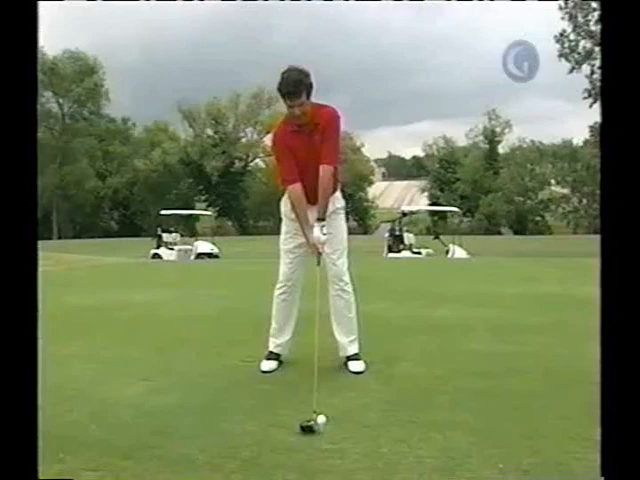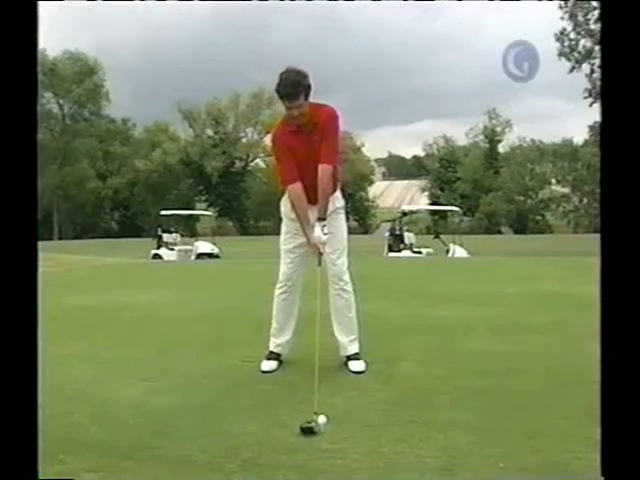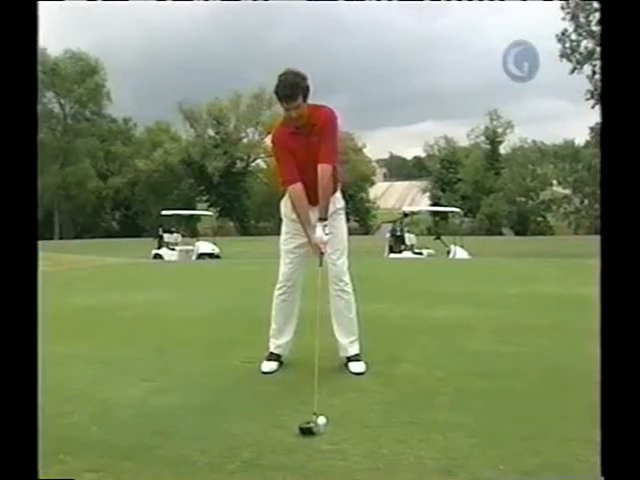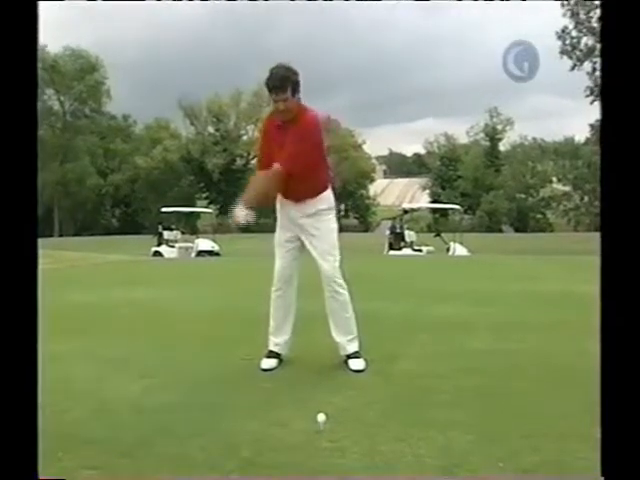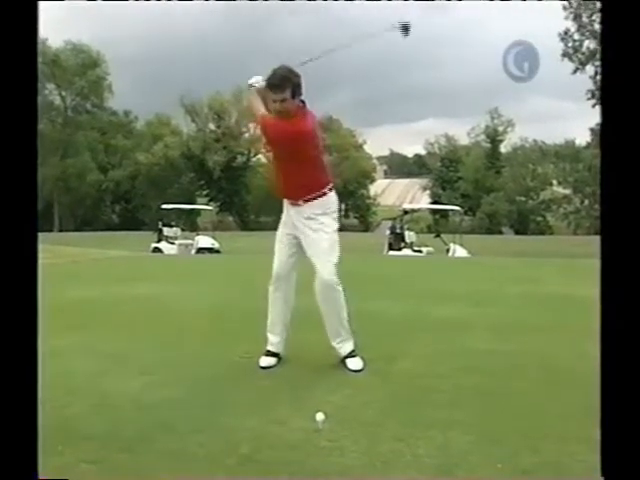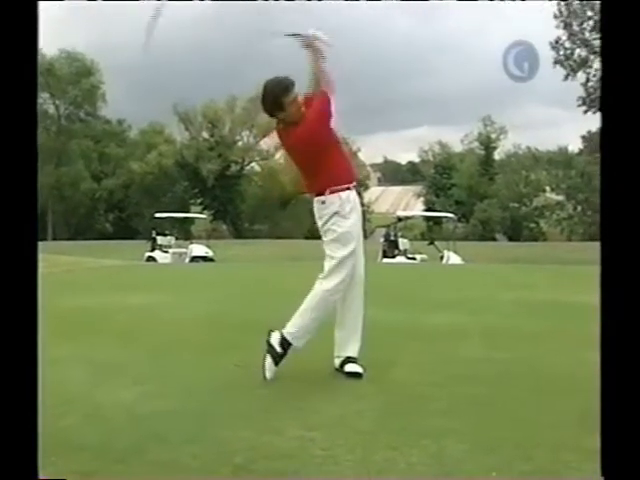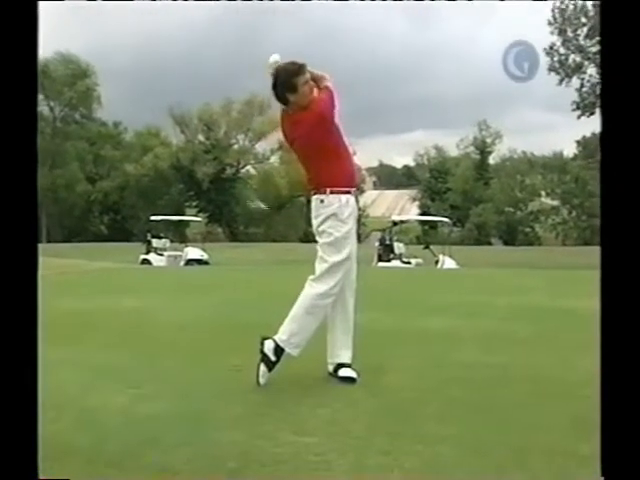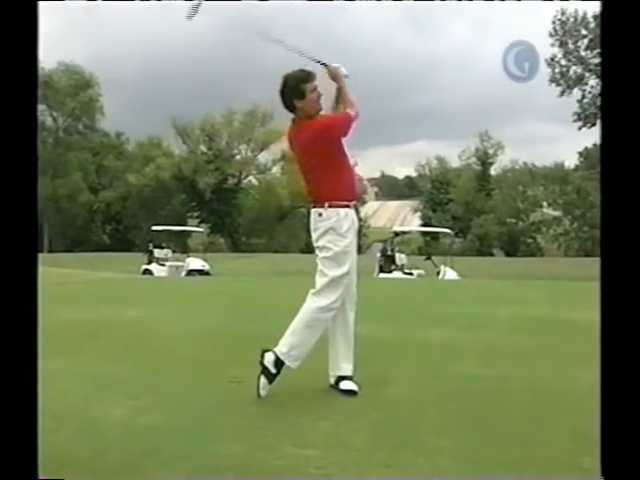
dt=0.5s
person 1, frame 1
left shoulder: (330, 117)
right shoulder: (281, 135)
left elbow: (326, 170)
right elbow: (292, 184)
left wrist: (321, 222)
right wrist: (308, 232)
left hip: (330, 205)
right hip: (295, 208)
left knee: (339, 277)
right knee: (287, 279)
left ankle: (350, 349)
right ankle: (276, 348)
person 1, frame 2
left shoulder: (328, 116)
right shoulder: (280, 135)
left elbow: (326, 169)
right elbow: (292, 185)
left wrist: (321, 221)
right wrist: (308, 232)
left hip: (330, 203)
right hip: (295, 208)
left knee: (339, 277)
right knee: (288, 279)
left ankle: (351, 348)
right ankle: (277, 347)
person 1, frame 3
left shoulder: (326, 117)
right shoulder: (280, 136)
left elbow: (325, 170)
right elbow: (293, 185)
left wrist: (322, 221)
right wrist: (309, 232)
left hip: (330, 204)
right hip: (295, 209)
left knee: (339, 277)
right knee: (287, 280)
left ankle: (350, 349)
right ankle: (277, 348)
person 1, frame 4
left shoulder: (310, 122)
right shoulder: (270, 124)
left elbow: (278, 170)
right elbow: (263, 168)
left wrist: (248, 206)
right wrist: (245, 202)
left hip: (318, 205)
right hip: (286, 206)
left knee: (331, 275)
right knee: (282, 278)
left ankle: (350, 347)
right ankle: (277, 346)
person 1, frame 5
left shoulder: (301, 125)
right shoulder: (292, 117)
left elbow: (262, 118)
left wrist: (254, 91)
left hip: (320, 206)
right hip: (292, 208)
left knee: (325, 278)
right knee: (280, 276)
left ankle: (346, 347)
right ankle: (276, 345)
person 1, frame 6
left shoulder: (297, 120)
right shoulder: (303, 132)
left elbow: (318, 91)
right elbow: (323, 89)
right wrist: (315, 53)
left hip: (344, 199)
right hip: (338, 202)
left knee: (354, 278)
right knee: (336, 278)
left ankle: (345, 354)
right ankle: (286, 339)
person 1, frame 7
left shoulder: (289, 120)
right shoulder: (317, 115)
right elbow: (327, 80)
right wrist: (289, 76)
left hip: (338, 202)
right hip: (335, 203)
left knee: (344, 284)
right knee: (327, 280)
left ankle: (339, 359)
right ankle: (278, 345)
person 1, frame 8
left shoulder: (299, 131)
right shoulder: (319, 129)
right elbow: (352, 113)
left wrist: (339, 101)
right wrist: (340, 82)
left hip: (338, 216)
right hip: (335, 217)
left knee: (345, 297)
right knee: (327, 295)
left ankle: (341, 372)
right ankle: (278, 358)
